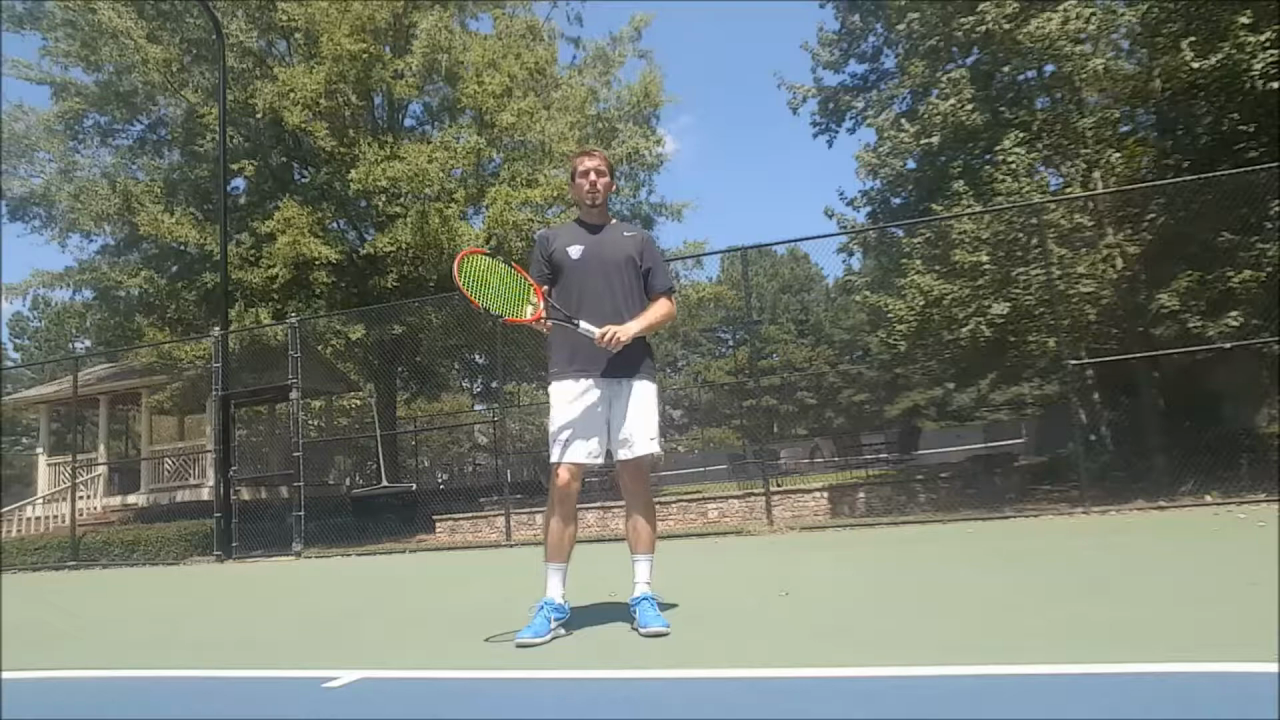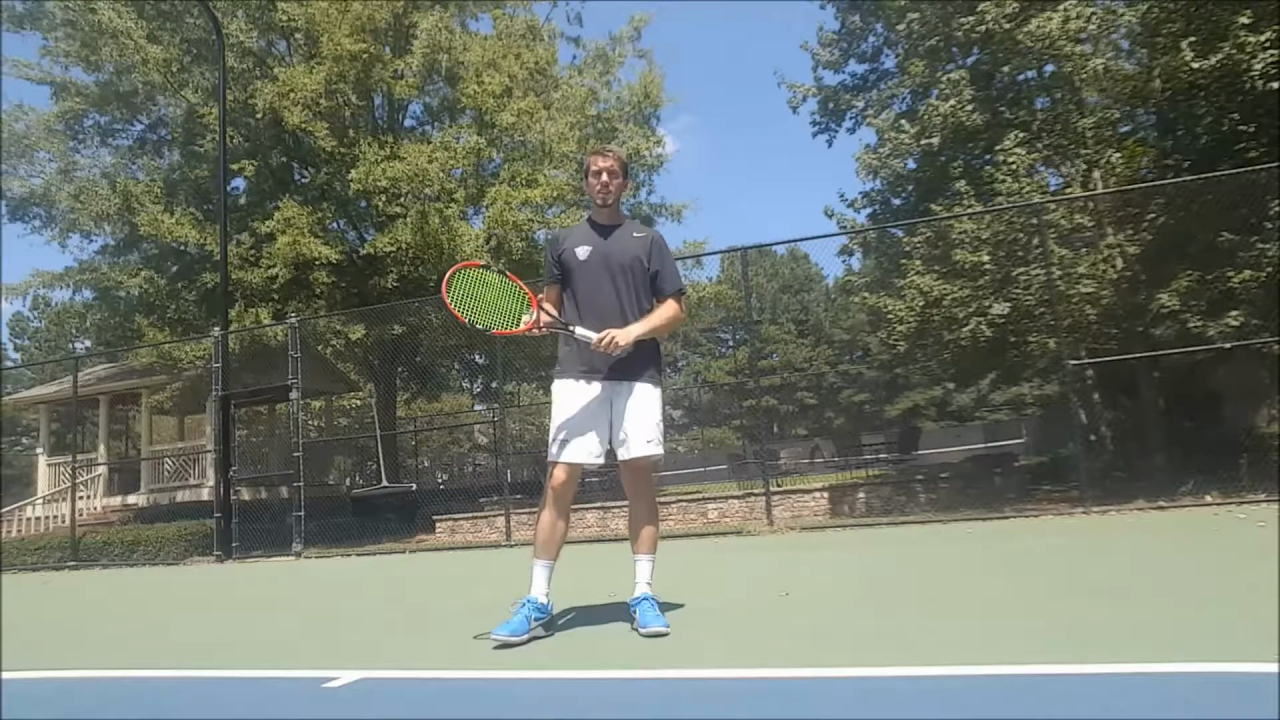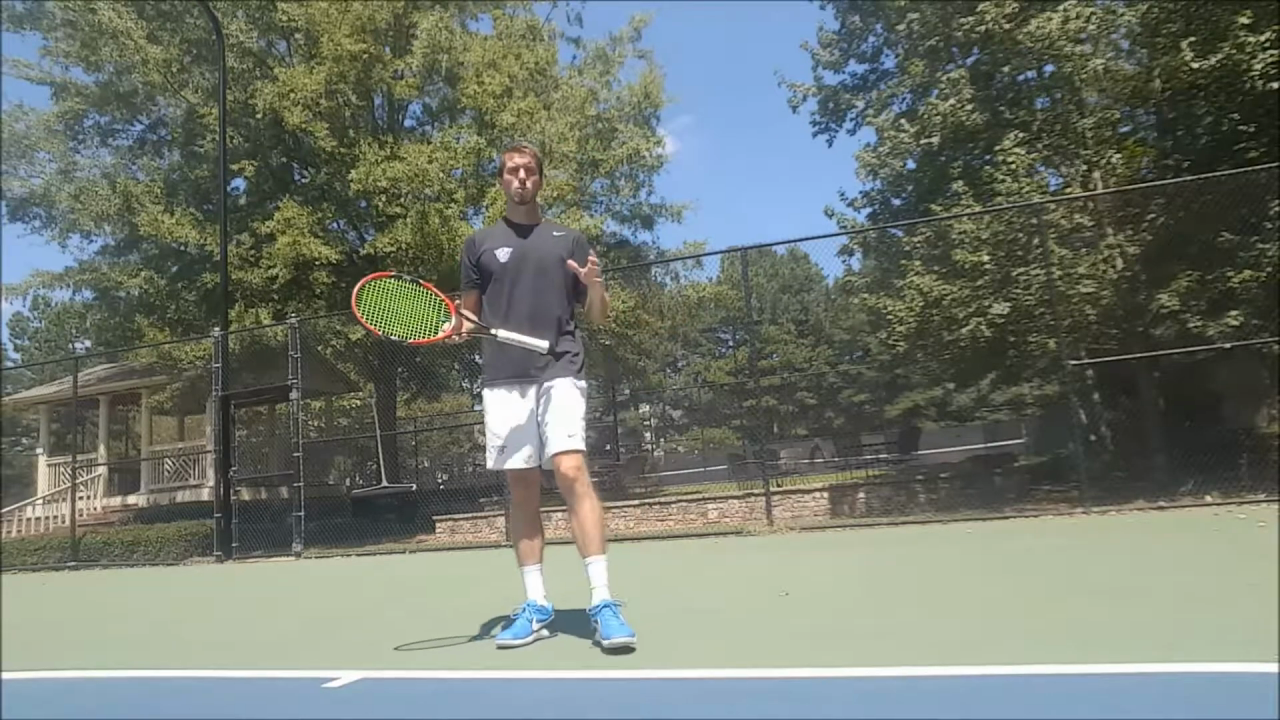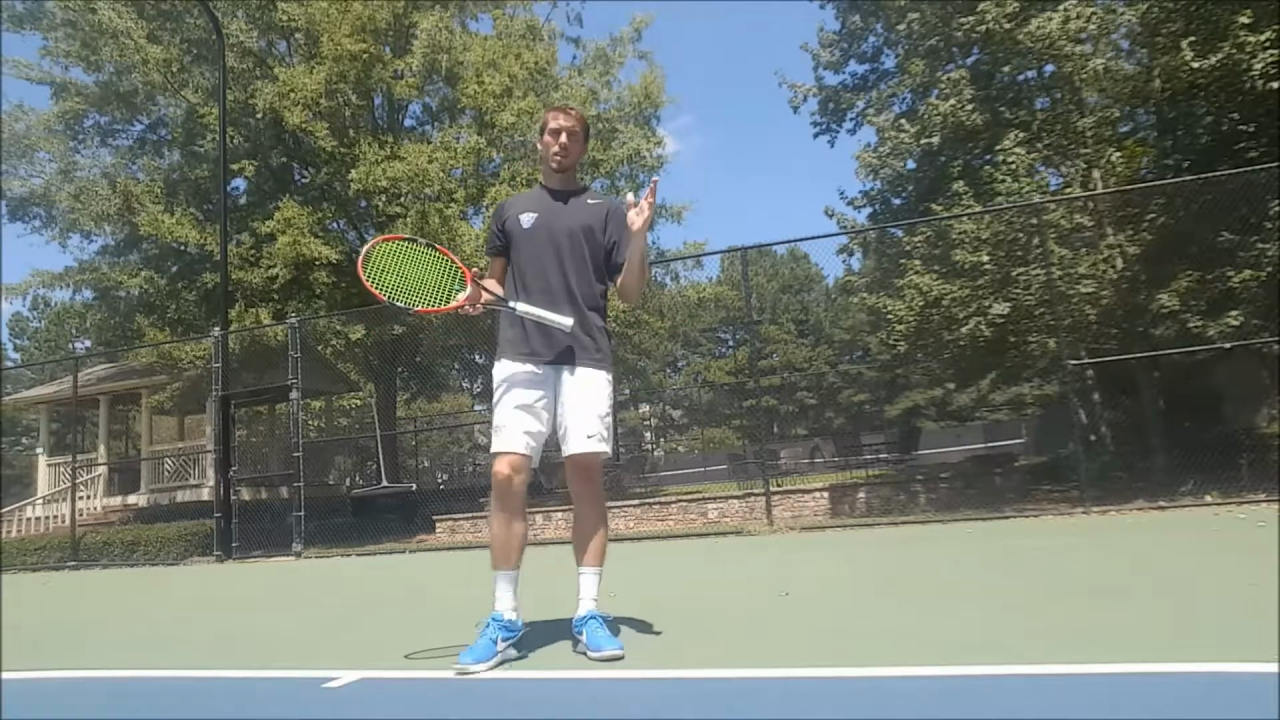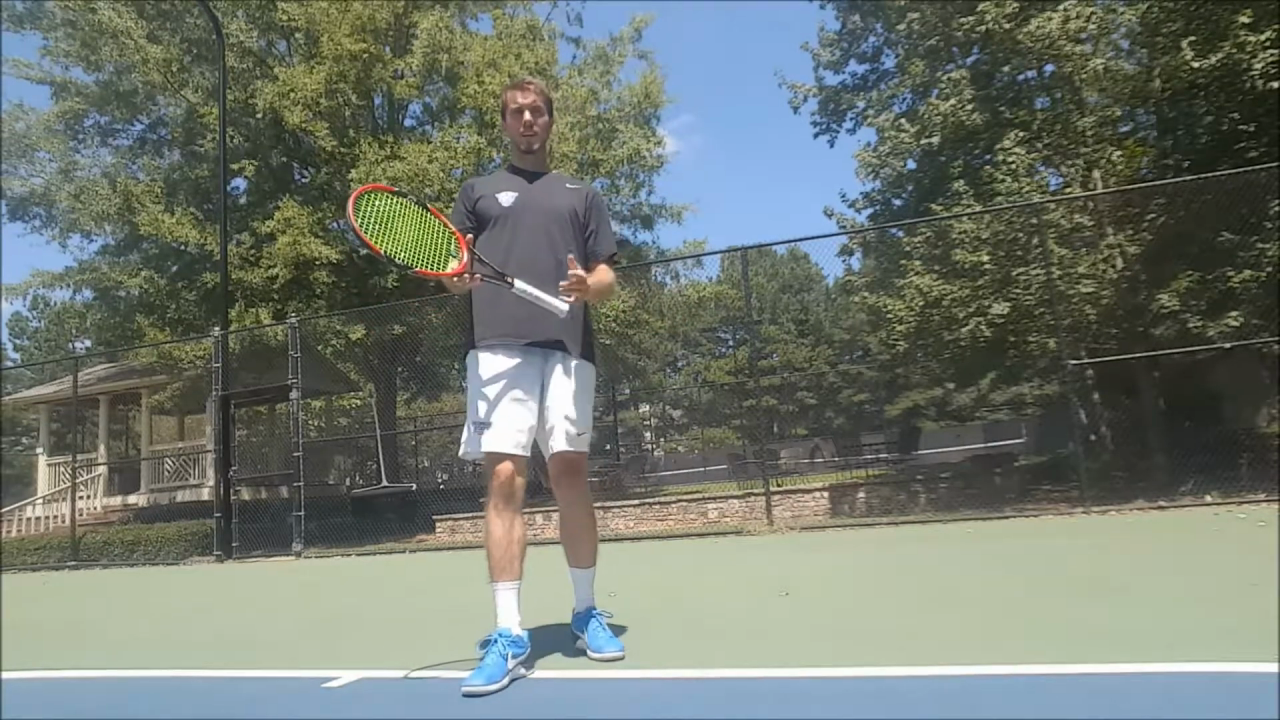
dt=1s
person 1, frame 1
left shoulder: (638, 240)
right shoulder: (551, 240)
left elbow: (666, 305)
left wrist: (631, 327)
left hip: (633, 374)
right hip: (573, 376)
left knee: (636, 479)
right knee: (563, 483)
left ankle: (643, 596)
right ankle: (554, 604)
person 1, frame 2
left shoulder: (648, 240)
right shoulder: (563, 242)
left elbow: (674, 308)
right elbow: (550, 303)
left wrist: (631, 332)
right wrist: (539, 317)
left hip: (636, 376)
right hip: (576, 377)
left knee: (639, 480)
right knee: (559, 483)
left ankle: (642, 595)
right ankle: (536, 603)
person 1, frame 3
left shoulder: (569, 240)
right shoulder: (480, 243)
left elbow: (598, 316)
right elbow: (469, 311)
left wrist: (596, 287)
right wrist: (460, 326)
left hip: (561, 373)
right hip: (504, 380)
left knee: (572, 473)
right knee: (521, 487)
left ankle: (602, 601)
right ankle: (535, 606)
person 1, frame 4
left shoulder: (606, 209)
right shoulder: (510, 210)
left elbow: (630, 293)
right elbow: (495, 279)
left wrist: (638, 238)
right wrist: (478, 295)
left hip: (585, 359)
right hip: (520, 358)
left knee: (586, 476)
right knee: (506, 475)
left ankle: (587, 614)
right ankle: (503, 619)
person 1, frame 5
left shoulder: (582, 194)
right shoulder: (478, 190)
left elbow: (607, 276)
right elbow: (453, 271)
left wrist: (589, 285)
right wrist: (459, 277)
left hip: (568, 349)
right hip: (500, 349)
left knee: (571, 476)
right knee: (505, 481)
left ankle: (586, 612)
right ankle: (509, 636)
